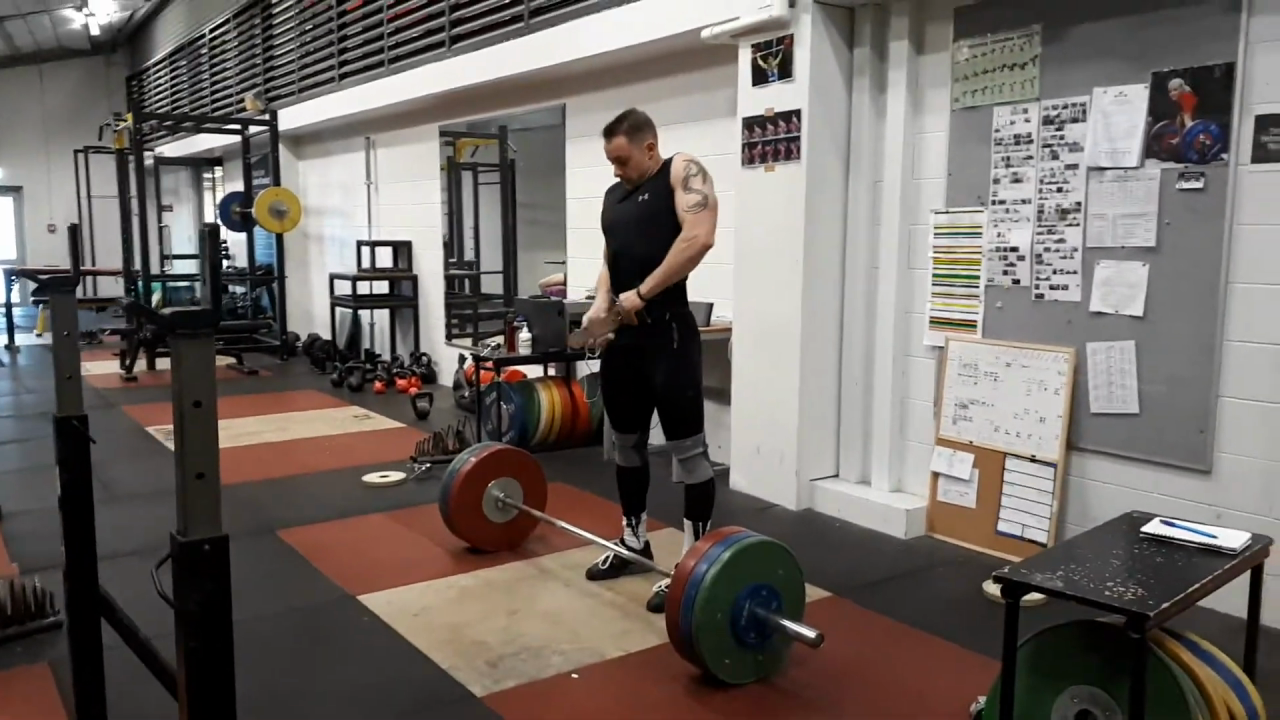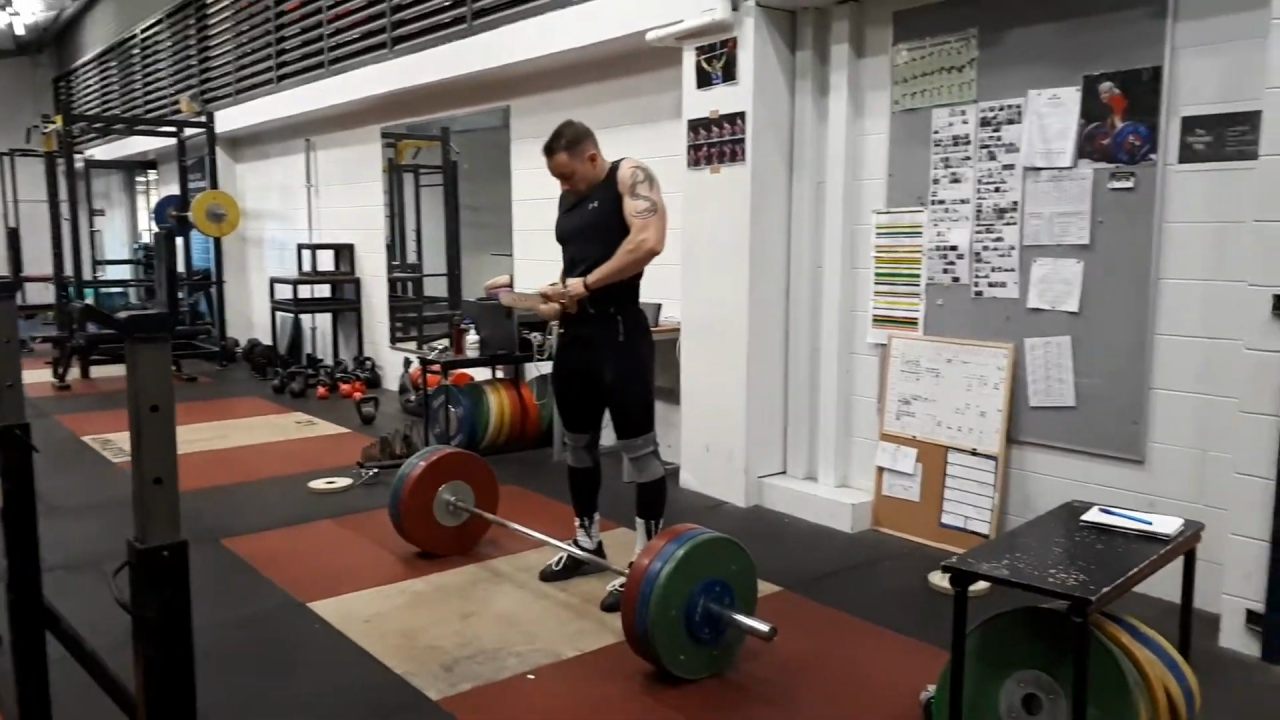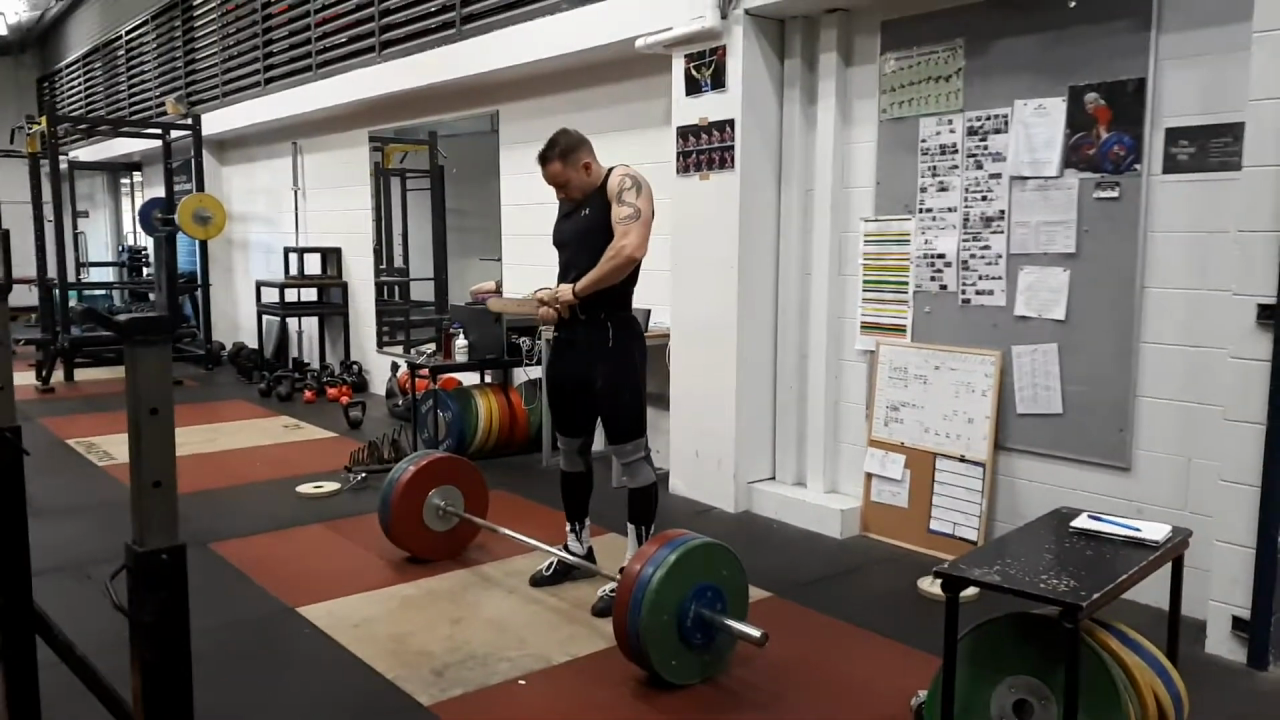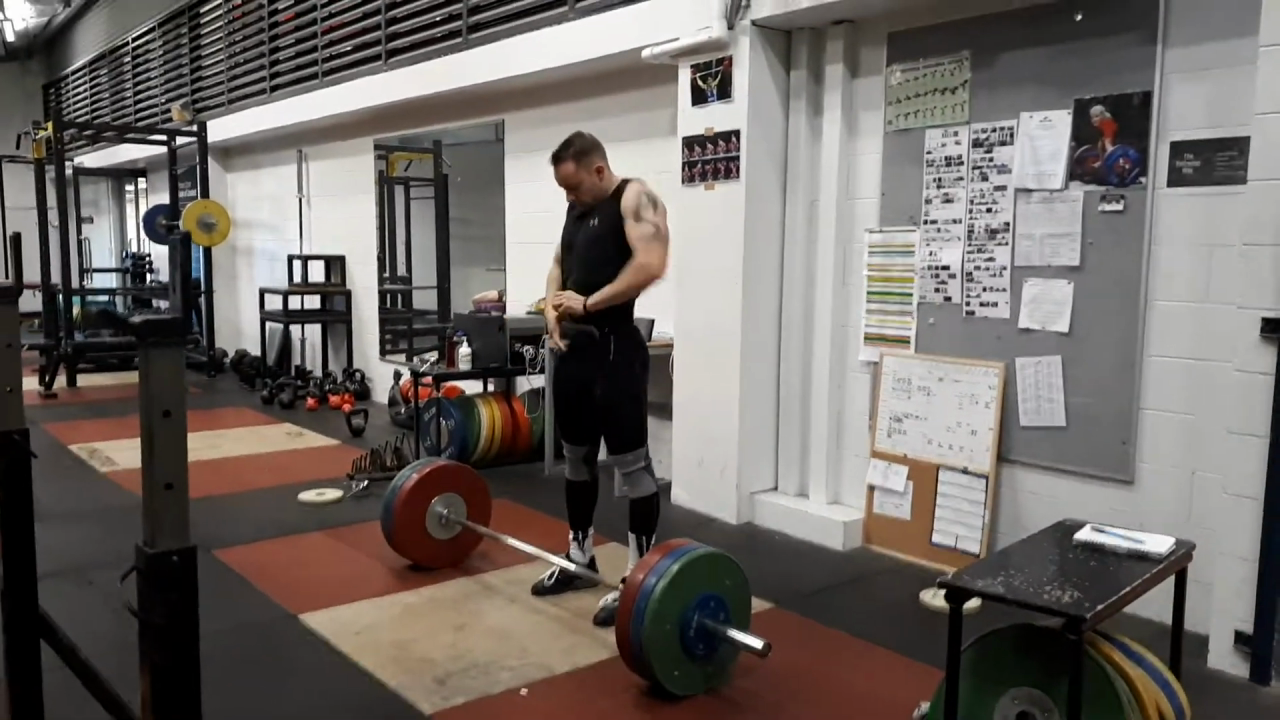
dt=0.5s
person 1, frame 1
left shoulder: (683, 171)
right shoulder: (615, 194)
left elbow: (699, 237)
left wrist: (643, 294)
right wrist: (601, 305)
left hip: (668, 332)
right hip: (623, 337)
left knee: (687, 448)
right knee: (626, 443)
right ankle: (634, 542)
person 1, frame 2
left shoulder: (630, 177)
right shoulder: (570, 199)
left elbow: (648, 241)
left wrist: (587, 284)
right wrist: (560, 290)
left hip: (619, 332)
right hip: (573, 334)
left knee: (637, 448)
right knee: (578, 444)
right ankle: (586, 543)
person 1, frame 3
left shoulder: (624, 184)
right shoulder: (571, 204)
left elbow: (629, 248)
left wrist: (576, 291)
right wrist: (555, 298)
left hip: (612, 337)
right hip: (568, 338)
left knee: (629, 453)
right knee: (571, 448)
right ankle: (577, 548)
person 1, frame 4
left shoulder: (635, 199)
right shoulder: (578, 210)
left elbow: (650, 266)
right elbow: (561, 268)
left wrist: (589, 305)
right wrist: (554, 313)
left hip: (616, 350)
right hip: (573, 350)
left knee: (630, 462)
right knee: (576, 457)
right ankle: (579, 559)
